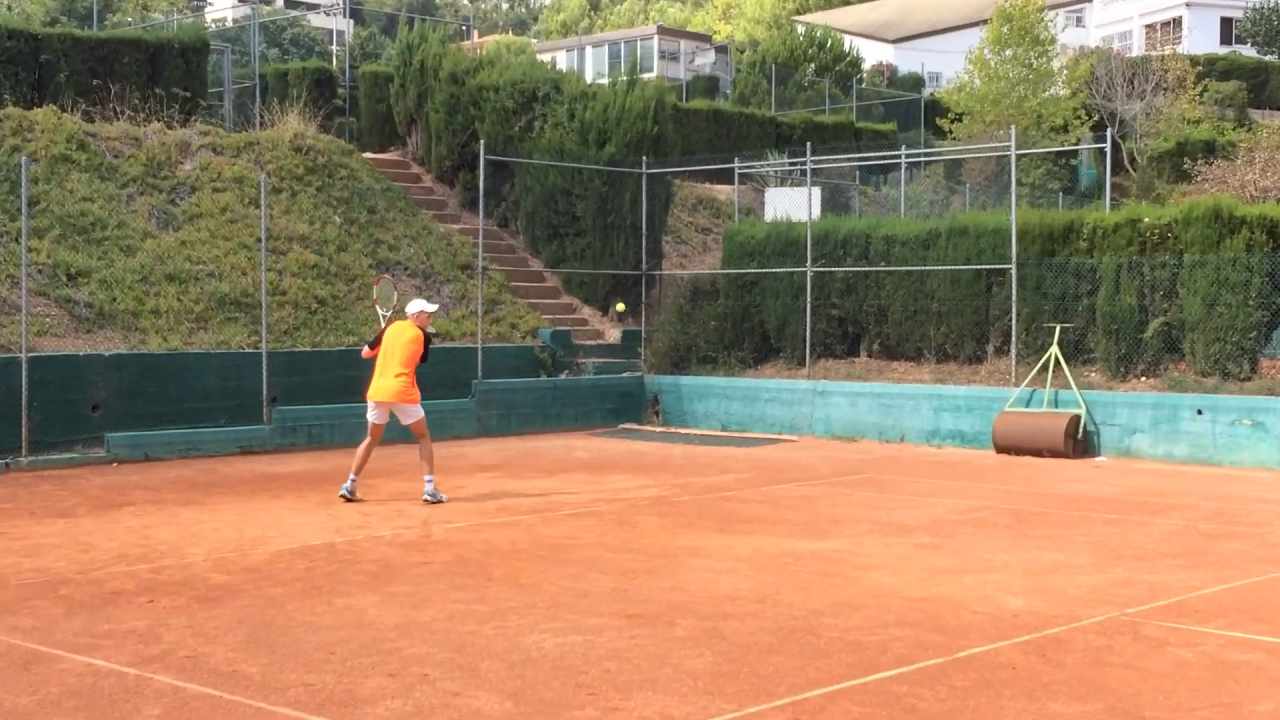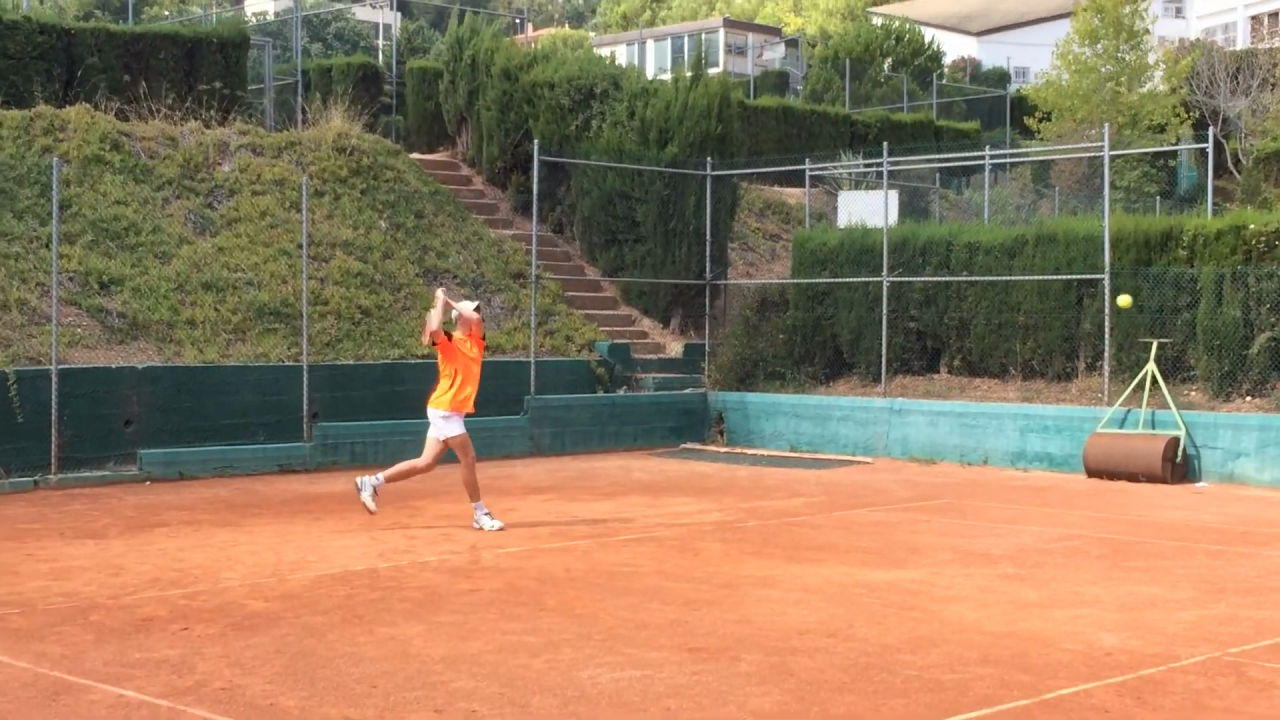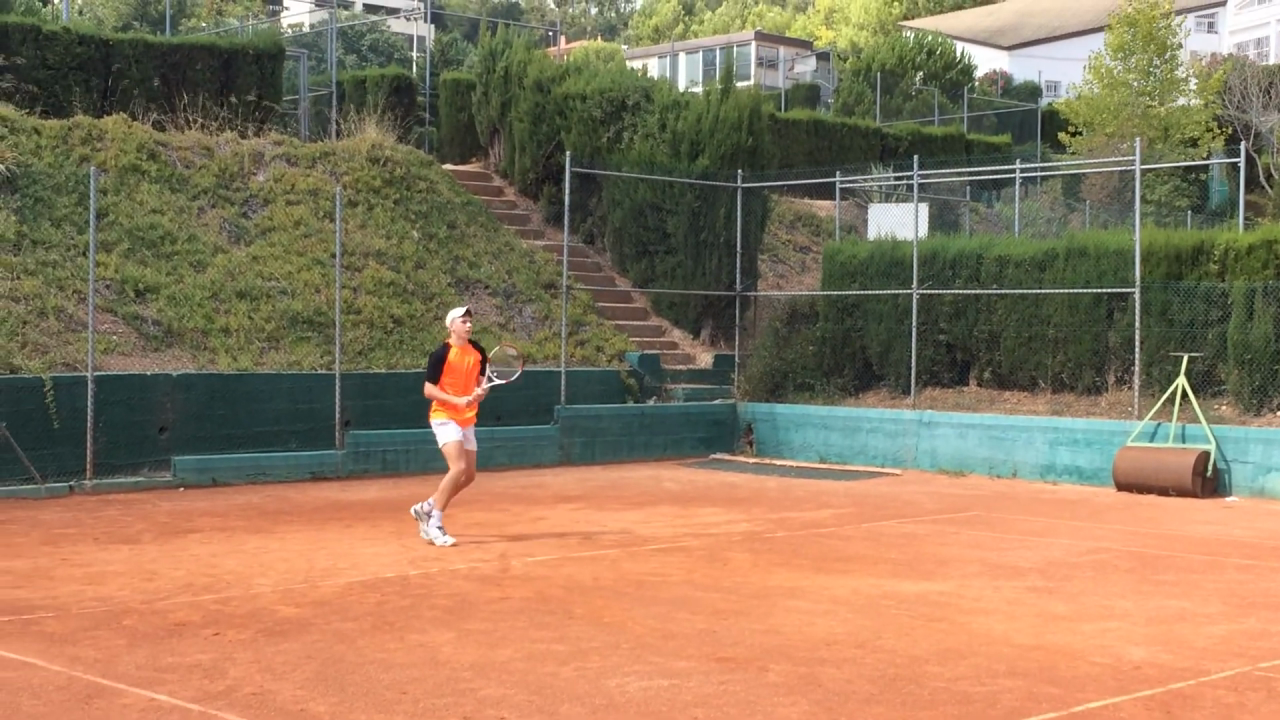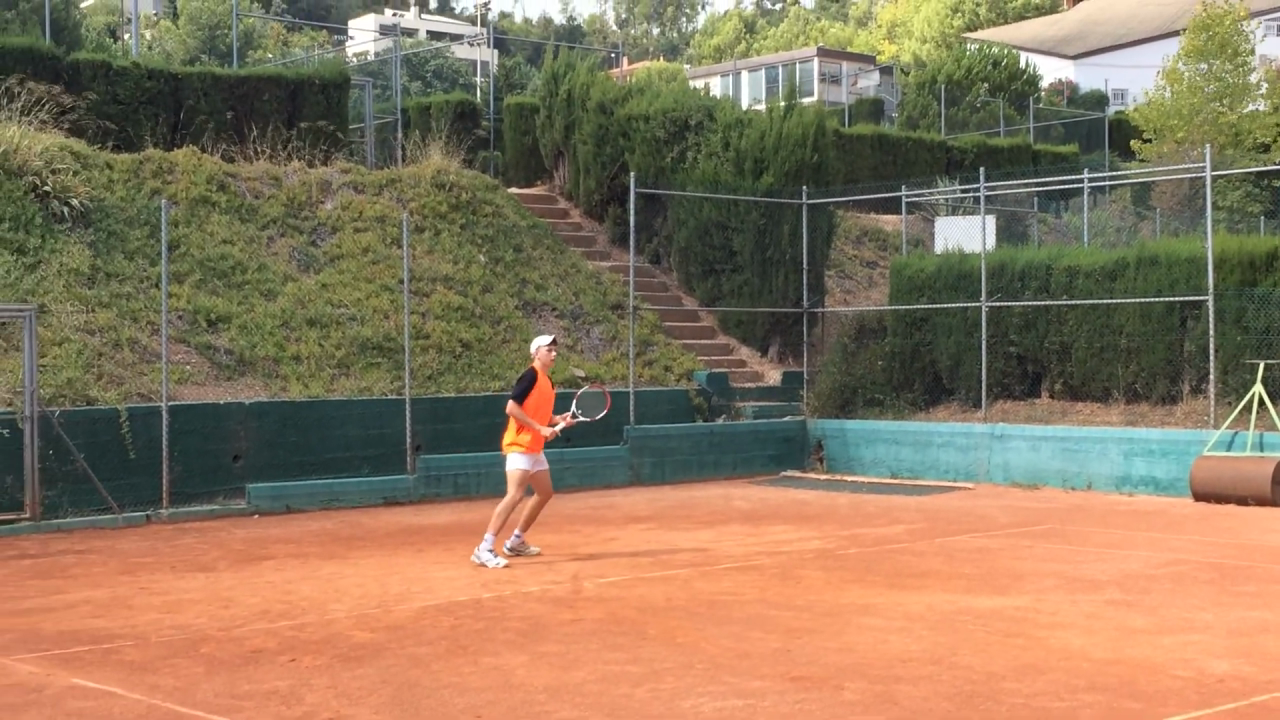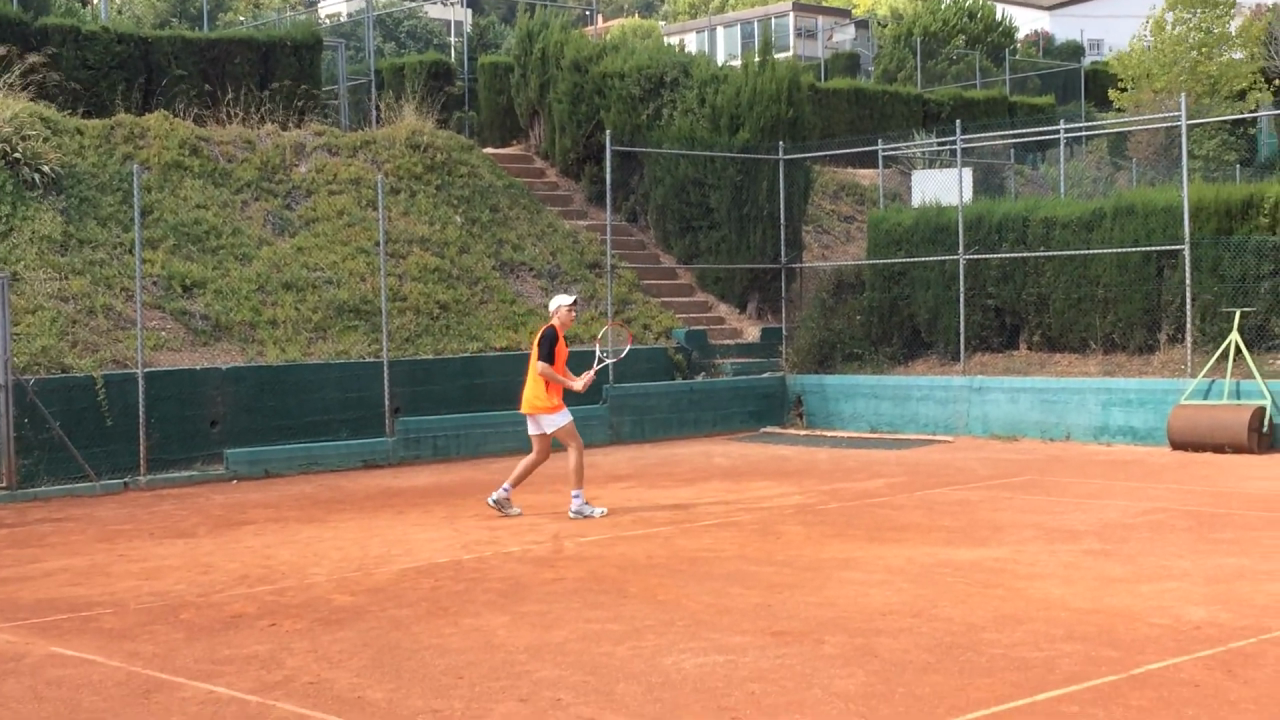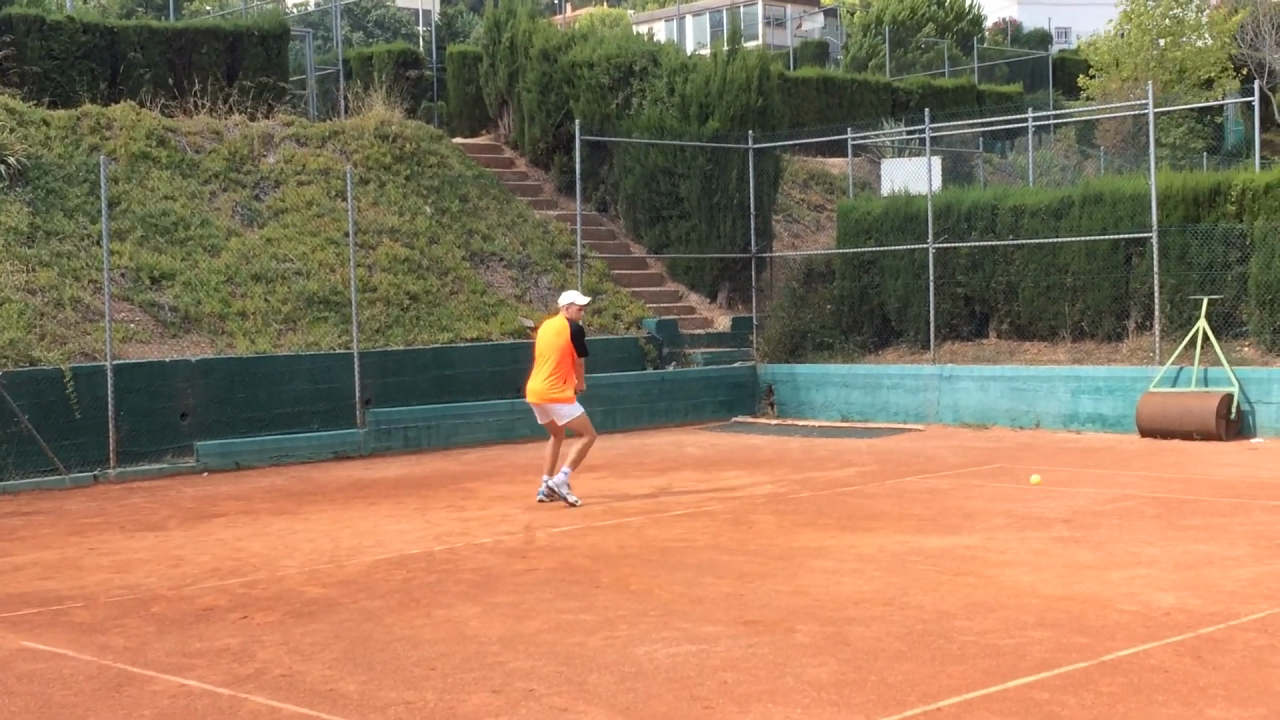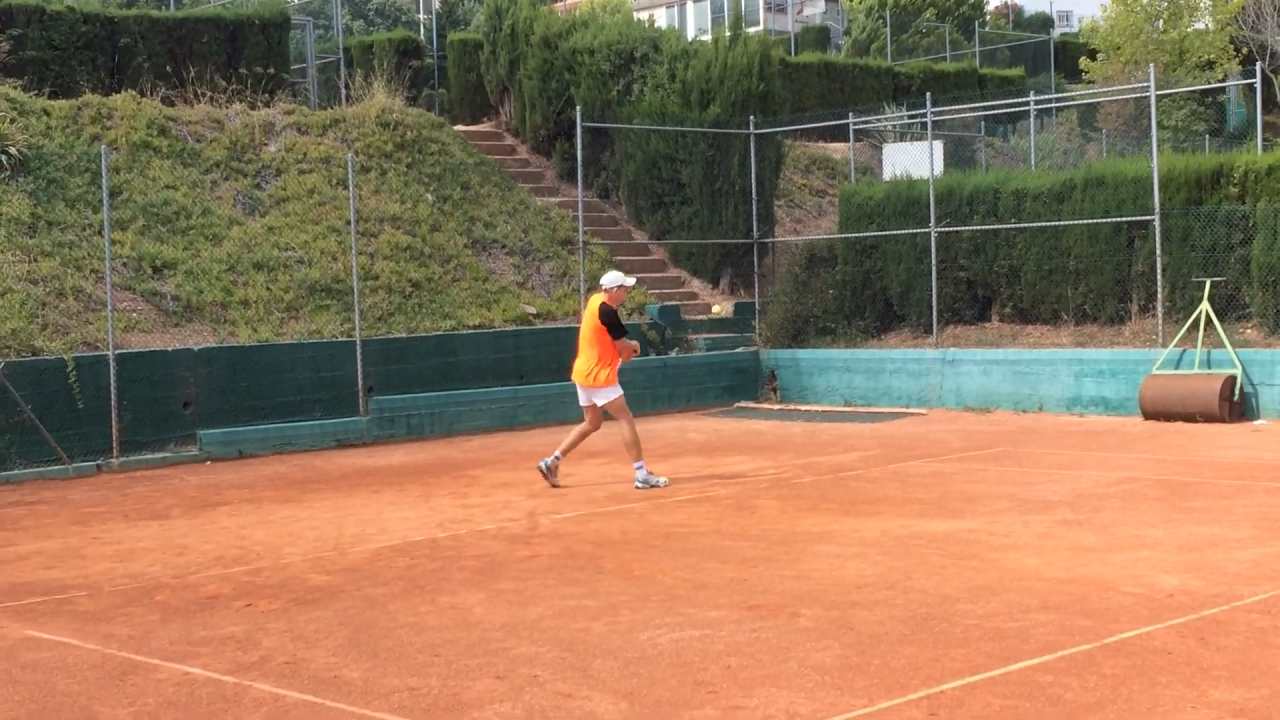
dt=0.5s
person 1, frame 1
left shoulder: (391, 328)
right shoulder: (424, 337)
left elbow: (365, 353)
left hip: (378, 392)
right hip: (403, 393)
left knee: (372, 439)
right knee: (423, 437)
left ankle: (349, 486)
right ankle: (430, 489)
person 1, frame 2
left shoulder: (478, 338)
right shoulder: (446, 339)
left elbow: (476, 320)
right elbow: (432, 334)
left wrist: (458, 307)
right wrist: (442, 302)
left hip: (452, 409)
right hip: (445, 408)
left knee: (427, 462)
right knee: (468, 458)
left ankle: (372, 483)
right ankle: (480, 513)
person 1, frame 3
left shoulder: (477, 351)
right shoulder: (441, 353)
left elbow: (481, 381)
right elbow: (428, 390)
left wrist: (481, 391)
right wrist: (456, 399)
left hip: (466, 420)
right hip: (444, 416)
left knee: (468, 474)
right knee: (460, 467)
left ankle: (425, 508)
right ankle: (434, 524)
person 1, frame 4
left shoulder: (547, 380)
right shoulder: (529, 376)
right elbow: (511, 409)
left wrist: (558, 419)
right wrist: (540, 428)
left hip: (534, 446)
right hip: (518, 444)
left knee: (545, 493)
right knee: (514, 495)
left ankle: (515, 541)
right ankle: (484, 549)
person 1, frame 5
left shoulder: (558, 336)
right shoulder: (550, 334)
left elbow: (559, 370)
right elbow: (542, 369)
left wrist: (579, 379)
right wrist: (571, 385)
left hip: (537, 402)
right hip: (545, 402)
left knee: (540, 453)
right knee: (576, 446)
left ankle: (501, 495)
right ankle: (578, 504)
person 1, frame 6
left shoulder: (544, 326)
right shoulder: (575, 328)
right elbow: (579, 364)
right wrist: (580, 383)
left hip: (533, 391)
right hip: (556, 394)
left knee: (557, 436)
right knee: (588, 435)
left ankle: (546, 487)
right ankle: (561, 479)
person 1, frame 7
left shoulder: (597, 301)
right shoulder: (607, 312)
right elbow: (623, 344)
left wrist: (627, 347)
right wrist: (633, 346)
left hip: (584, 373)
right hip: (599, 375)
left knee: (591, 424)
right knee: (626, 421)
left ankle: (552, 463)
right ankle: (642, 474)
